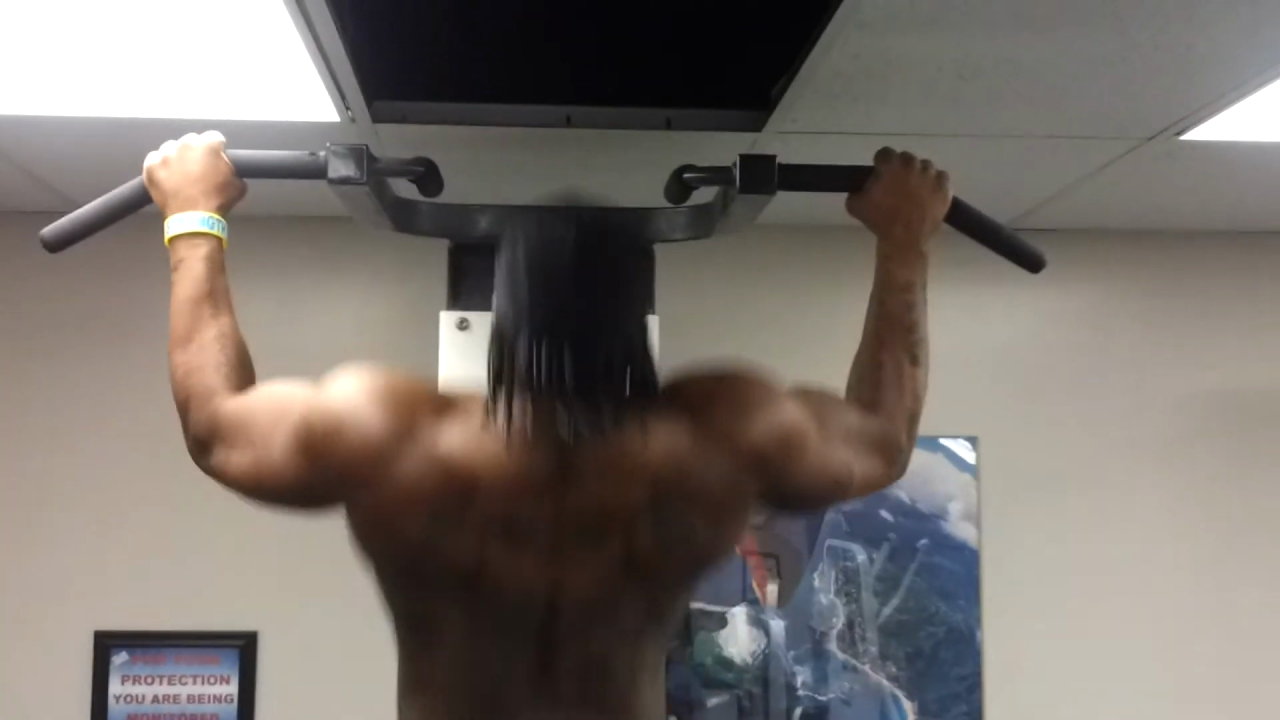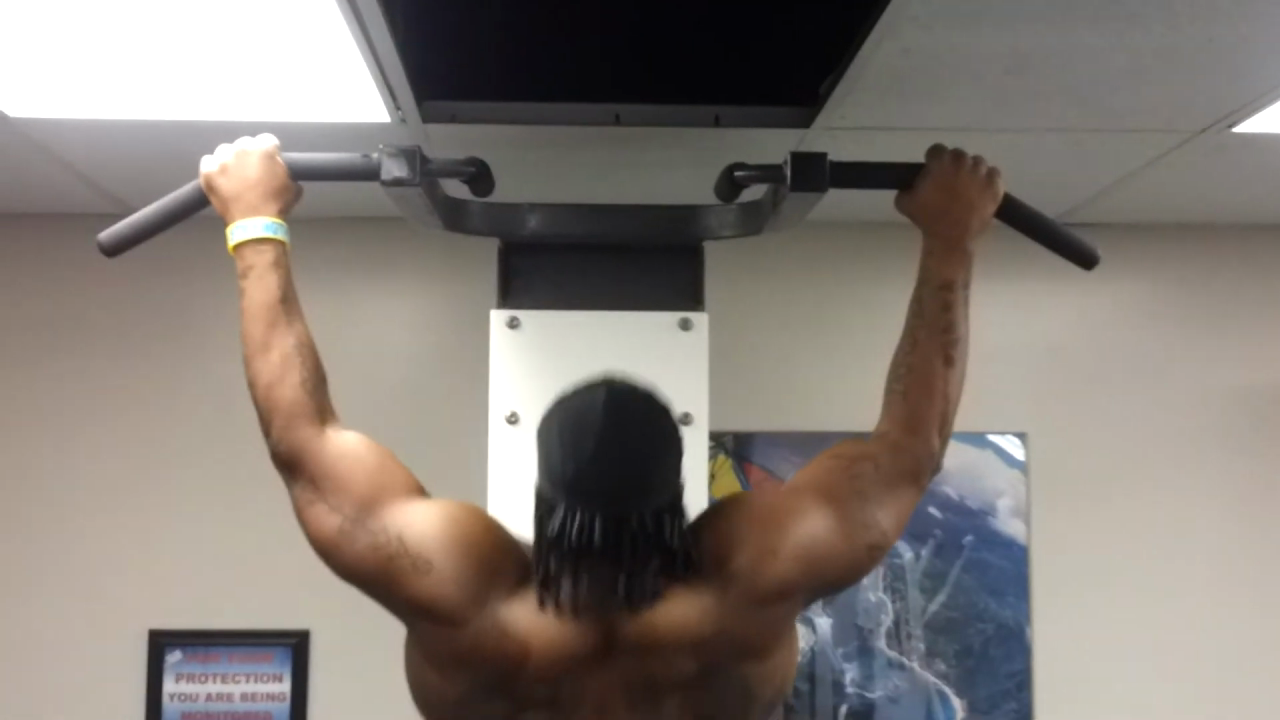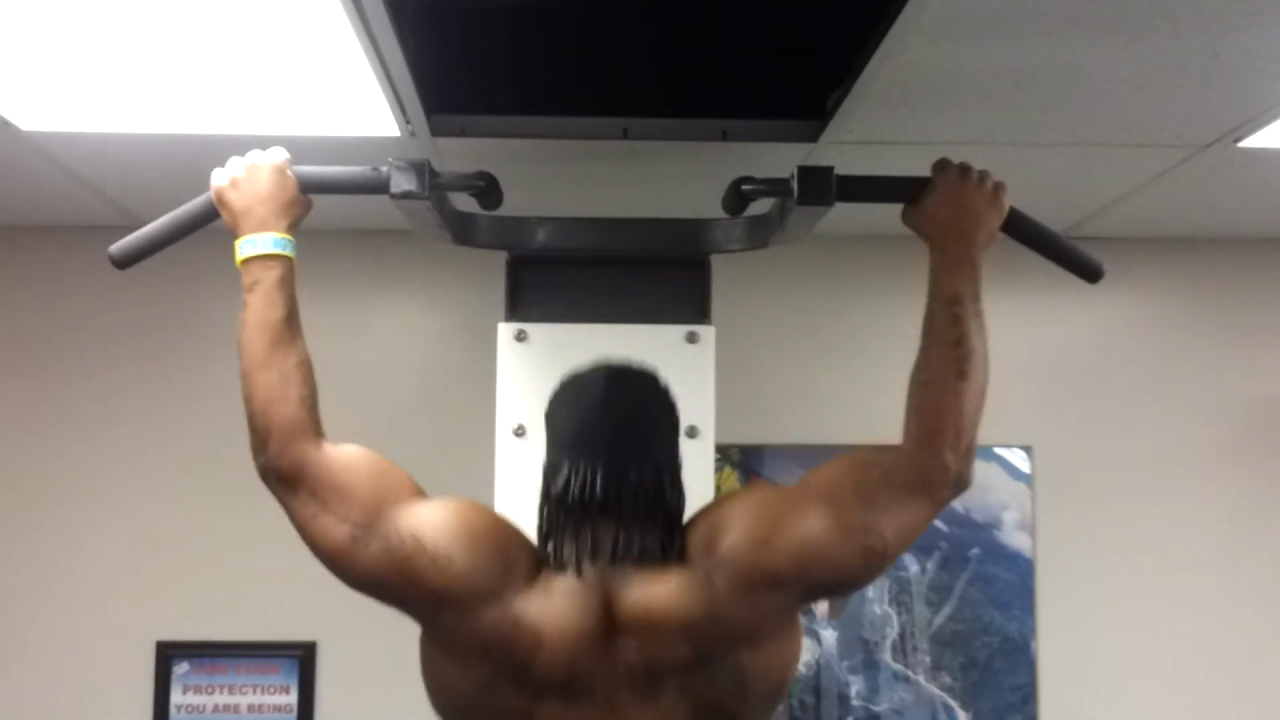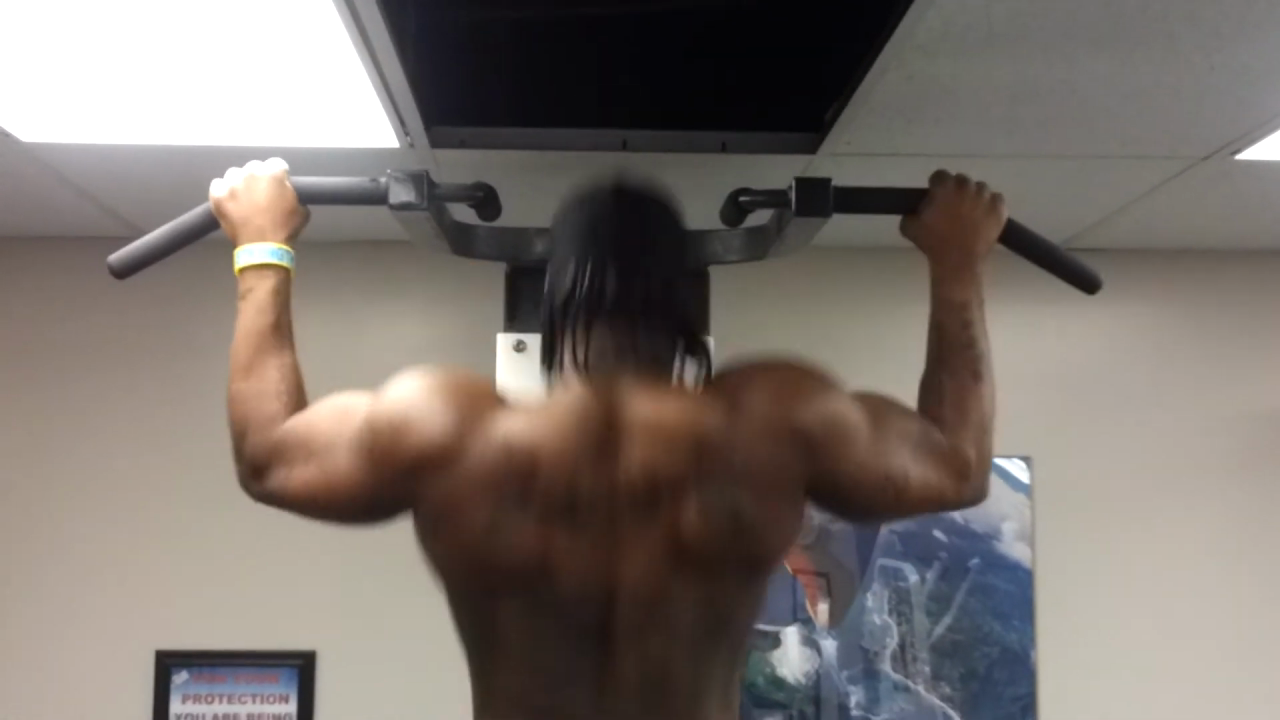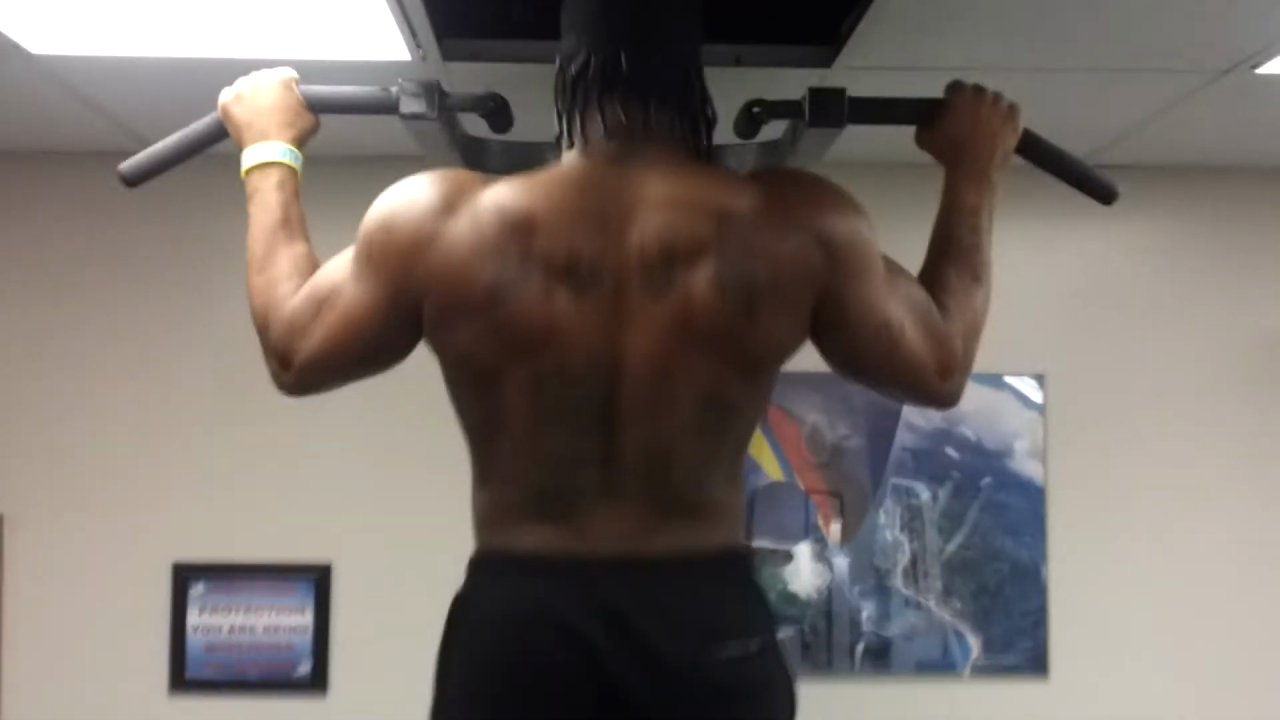
dt=1s
person 1, frame 1
left shoulder: (387, 439)
right shoulder: (714, 446)
left elbow: (212, 423)
right elbow: (880, 437)
left wrist: (194, 220)
right wrist: (903, 241)
person 1, frame 2
left shoulder: (462, 606)
right shoulder: (745, 601)
left elbow: (299, 439)
right elbow: (910, 449)
left wrist: (257, 226)
right wrist: (948, 242)
person 1, frame 3
left shoulder: (474, 590)
right shoulder: (743, 587)
left elbow: (286, 452)
right elbow: (939, 460)
left wrist: (265, 241)
right wrist: (955, 255)
person 1, frame 4
left shoulder: (446, 427)
right shoulder: (772, 423)
left elbow: (264, 456)
right elbow: (959, 465)
left wrist: (262, 248)
right wrist: (958, 260)
person 1, frame 5
left shoulder: (440, 217)
right shoulder: (790, 223)
left elbow: (291, 348)
right elbow: (940, 364)
left wrist: (270, 150)
right wrist: (971, 171)
left hip: (515, 629)
right hip: (710, 632)
